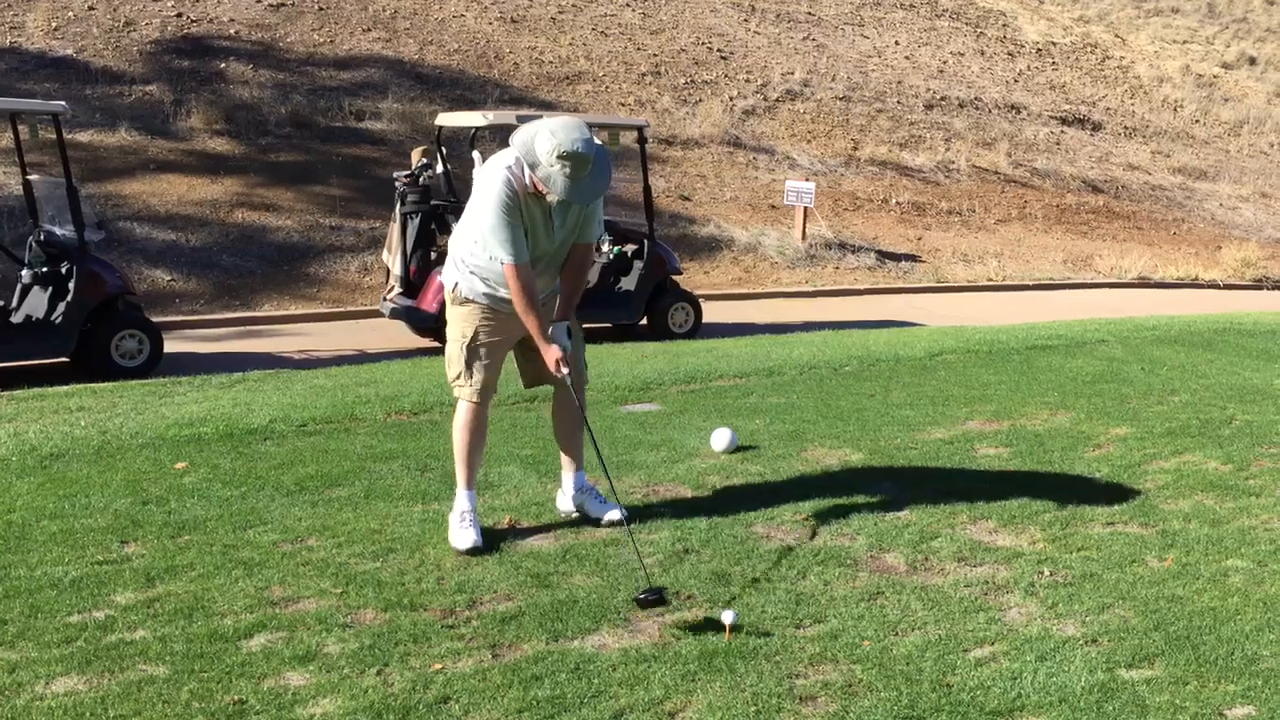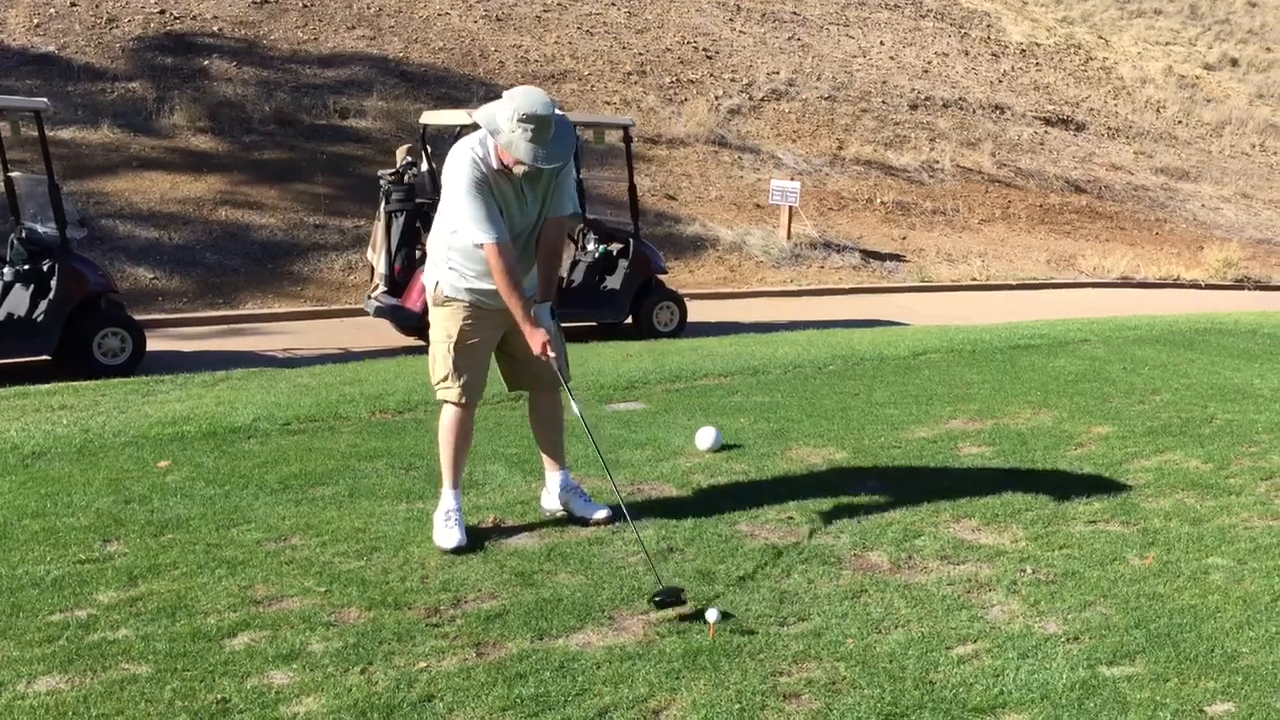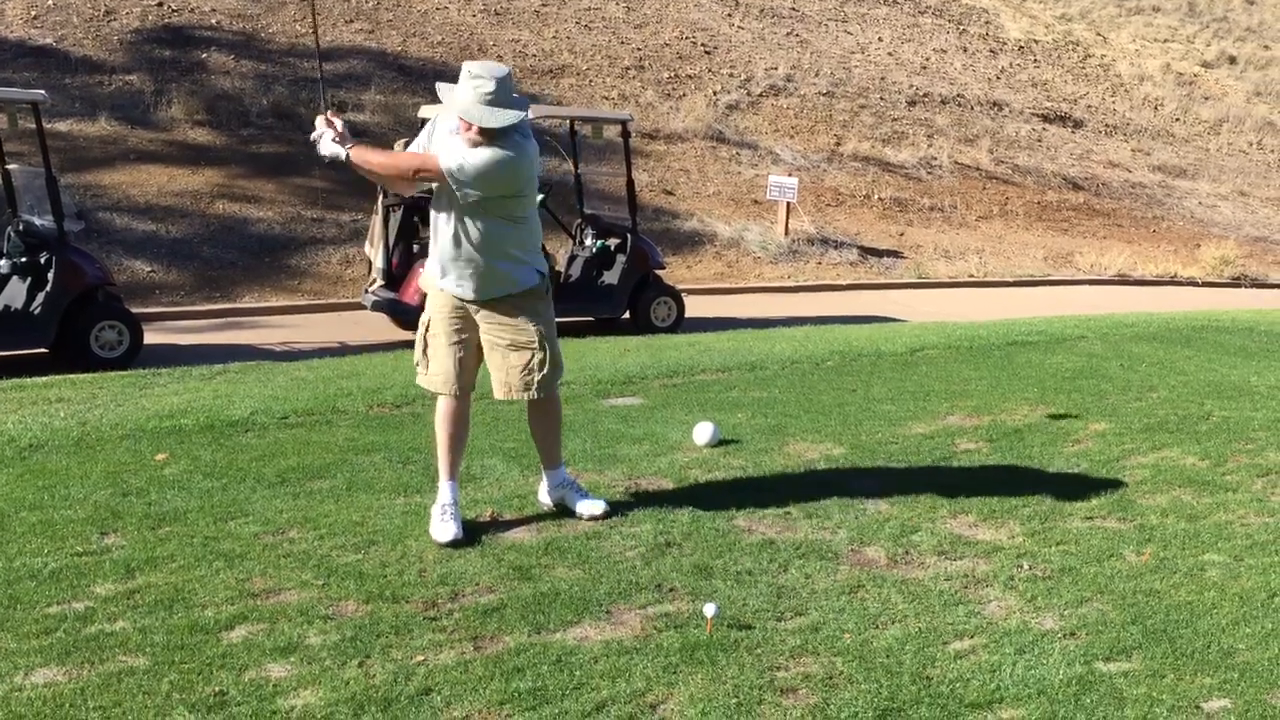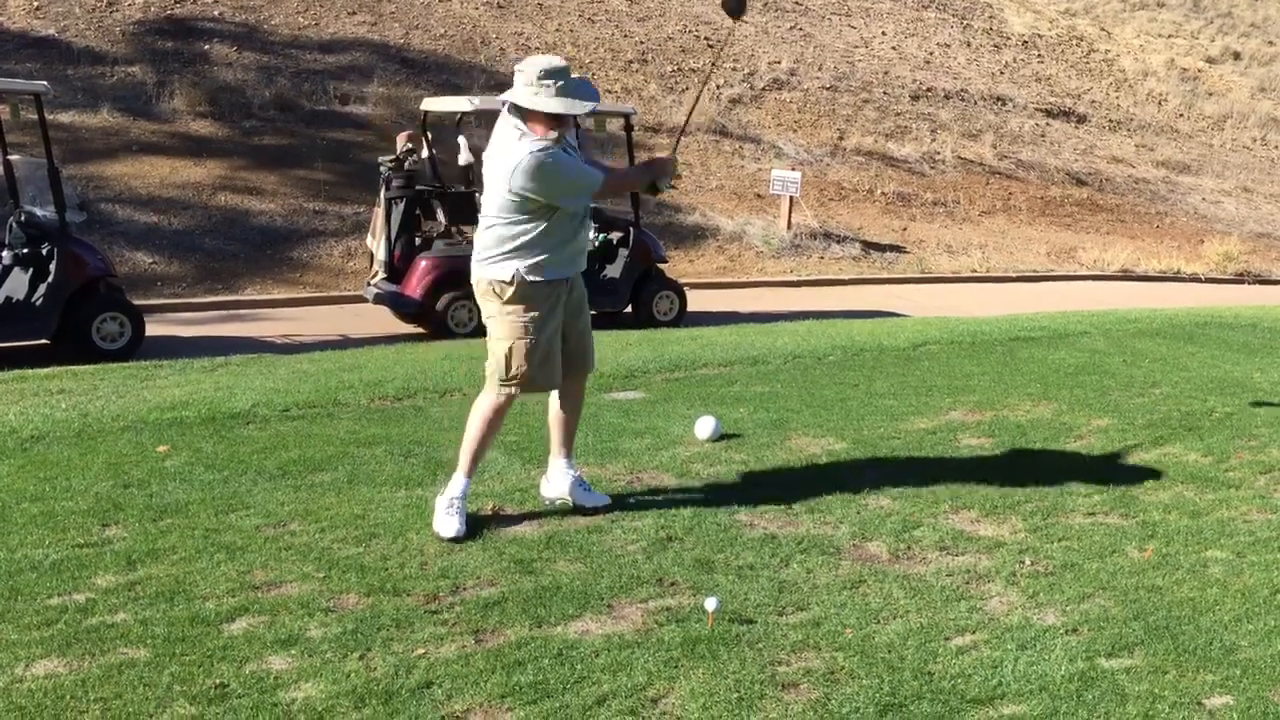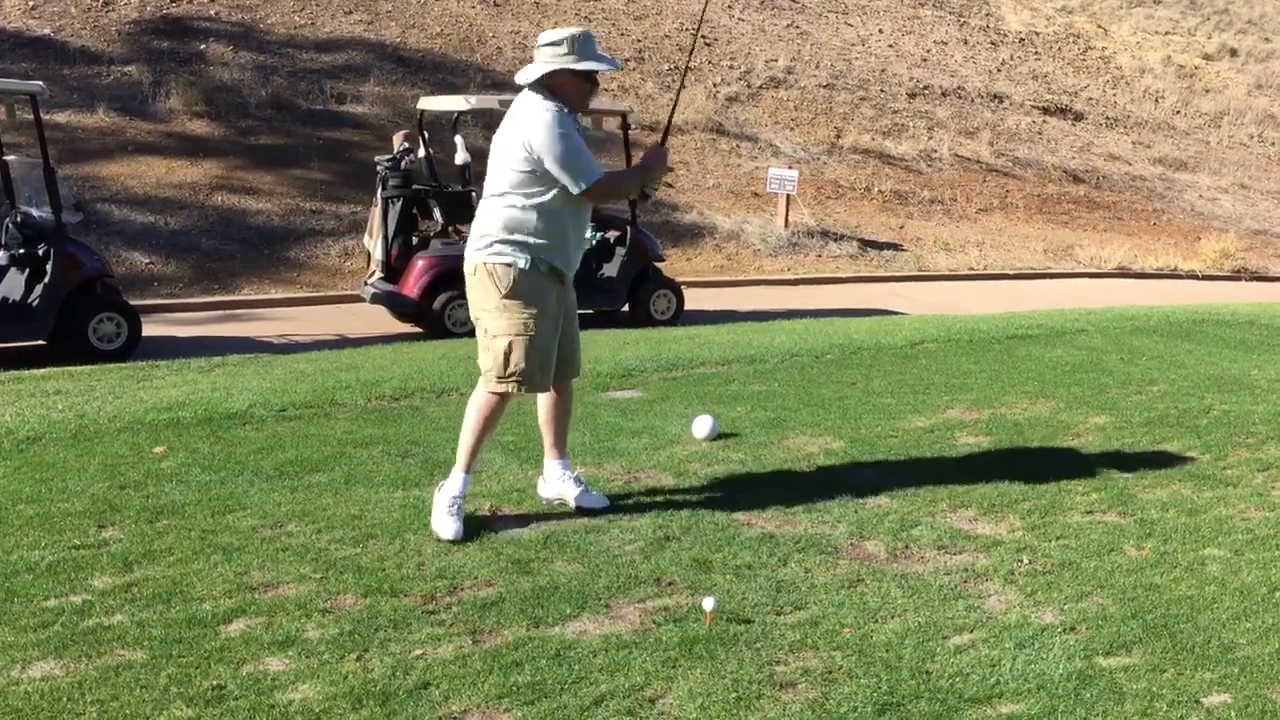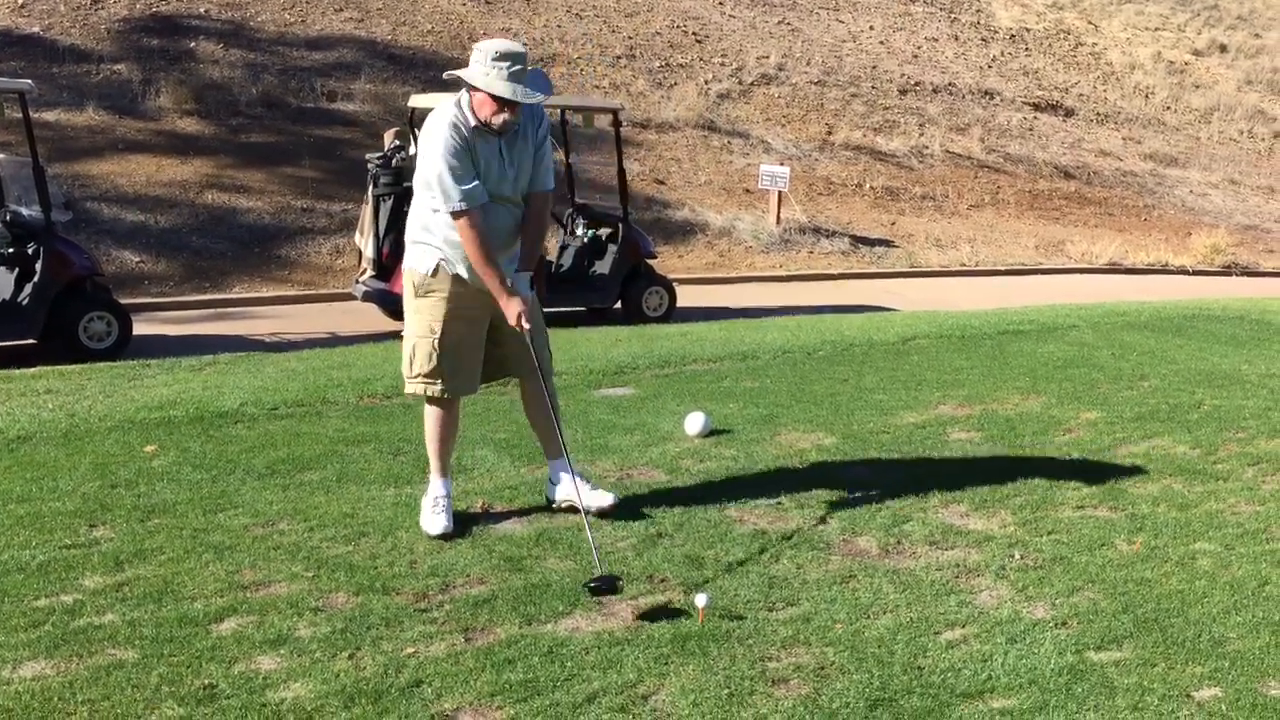
dt=0.7s
person 1, frame 1
left shoulder: (584, 177)
right shoulder: (499, 182)
left elbow: (581, 251)
right elbow: (516, 275)
left wrist: (562, 323)
right wrist: (543, 344)
left hip: (546, 290)
right hip: (482, 292)
left knee: (571, 382)
right knee: (475, 395)
left ankle: (575, 488)
right ankle: (464, 506)
person 1, frame 2
left shoulder: (554, 156)
right shoulder: (467, 164)
left elbow: (554, 231)
right elbow: (497, 255)
left wrist: (543, 305)
right wrist: (528, 327)
left hip: (525, 288)
right hip: (462, 291)
left knee: (546, 385)
right knee: (461, 398)
left ankle: (558, 486)
right ankle: (449, 505)
person 1, frame 3
left shoulder: (512, 151)
right shoulder: (443, 124)
left elbow: (419, 167)
right elbow: (405, 178)
left wrist: (345, 150)
right wrist: (348, 145)
left hip: (515, 290)
right hip: (451, 286)
left knee: (540, 388)
right knee: (452, 390)
left ankle: (555, 481)
right ankle: (446, 497)
person 1, frame 4
left shoulder: (554, 130)
right shoulder: (526, 156)
left elbow: (590, 173)
right elbow: (607, 186)
left wrist: (636, 175)
right wrist: (652, 172)
left hip: (556, 274)
right hip: (514, 281)
left knee: (573, 373)
right knee: (507, 386)
left ankle: (560, 474)
right ankle: (456, 490)
person 1, frame 5
left shoulder: (542, 108)
right shoulder: (545, 118)
left elbow: (582, 185)
right elbow: (596, 189)
left wrist: (637, 177)
right wrist: (647, 171)
left hip: (545, 265)
right hip: (510, 266)
left knee: (559, 373)
right knee: (502, 380)
left ankle: (556, 473)
right ankle: (455, 486)
person 1, frame 6
left shoulder: (532, 119)
right shoulder: (444, 130)
left elbow: (538, 202)
right elbow: (467, 223)
left wrist: (522, 275)
right wrist: (503, 296)
left hip: (508, 267)
right hip: (445, 270)
left knee: (536, 371)
right knee: (444, 387)
left ankle: (560, 477)
right ankle: (438, 490)
